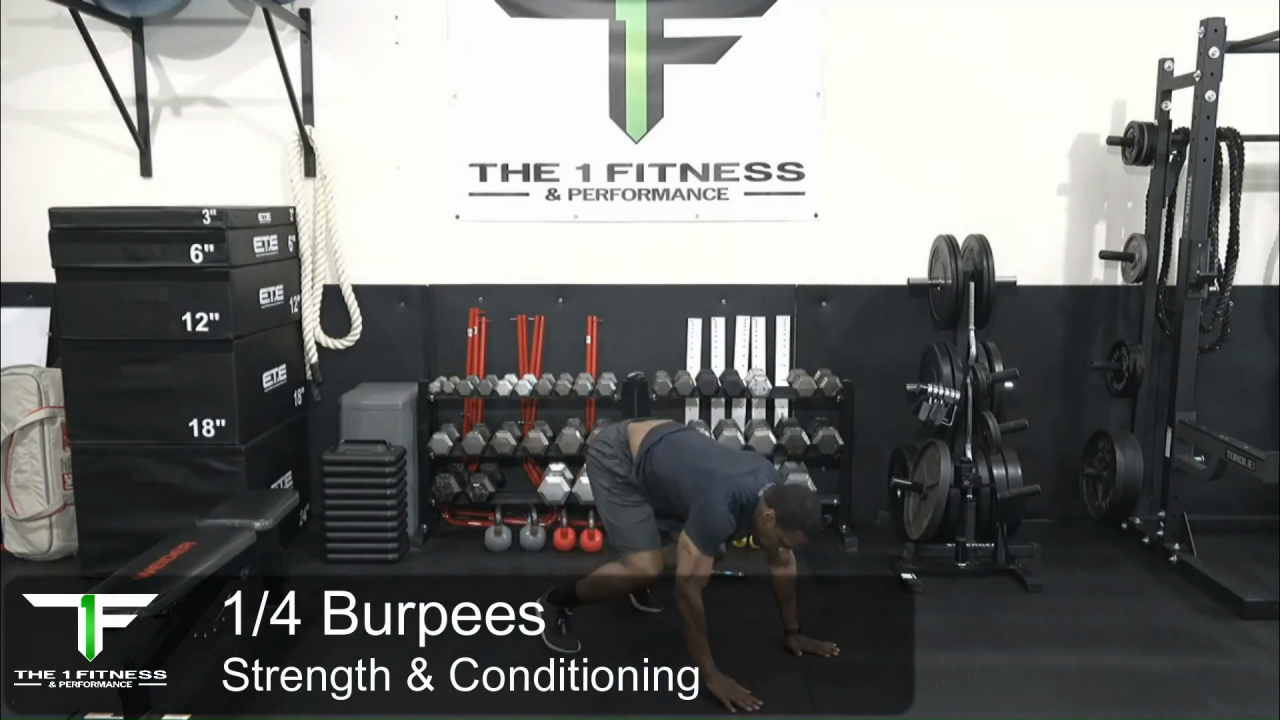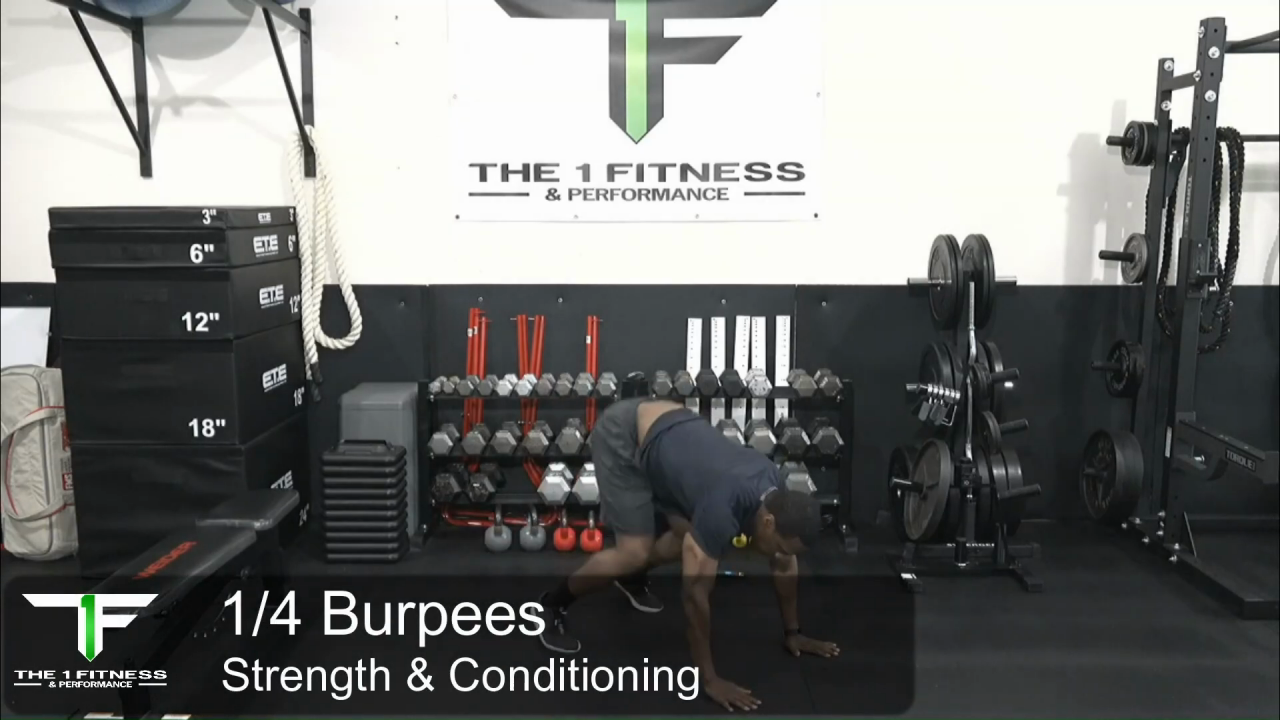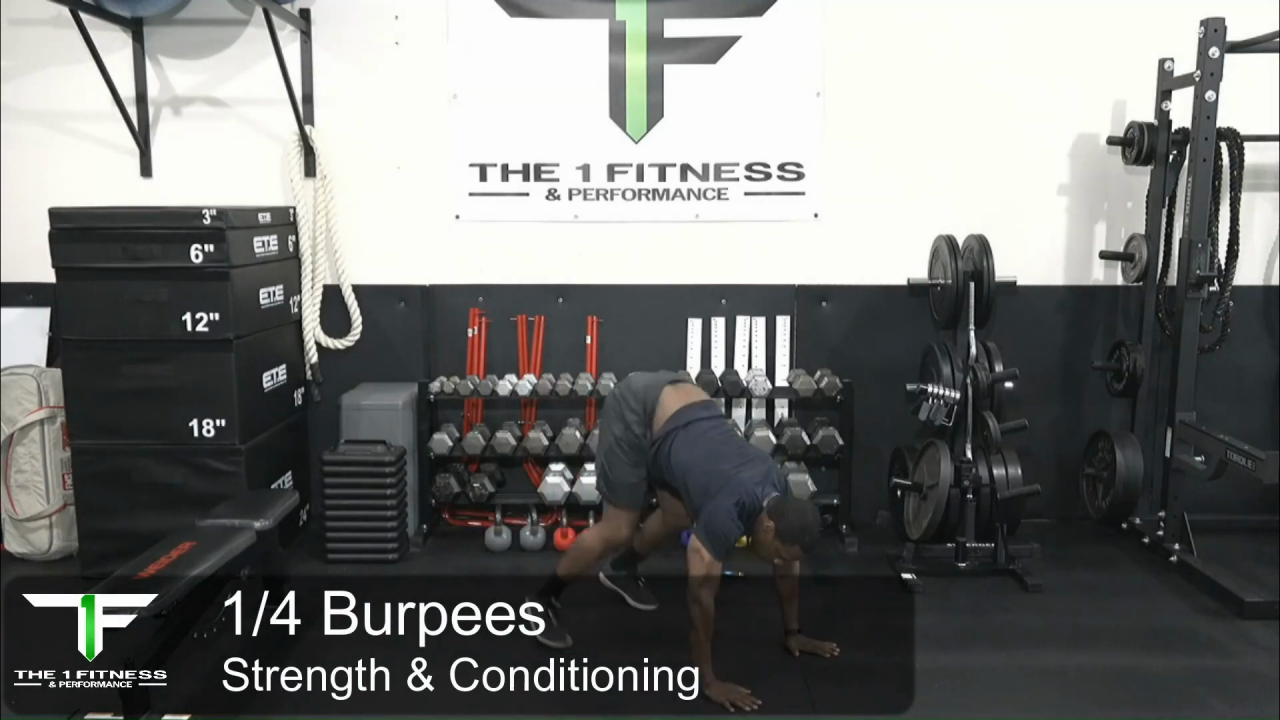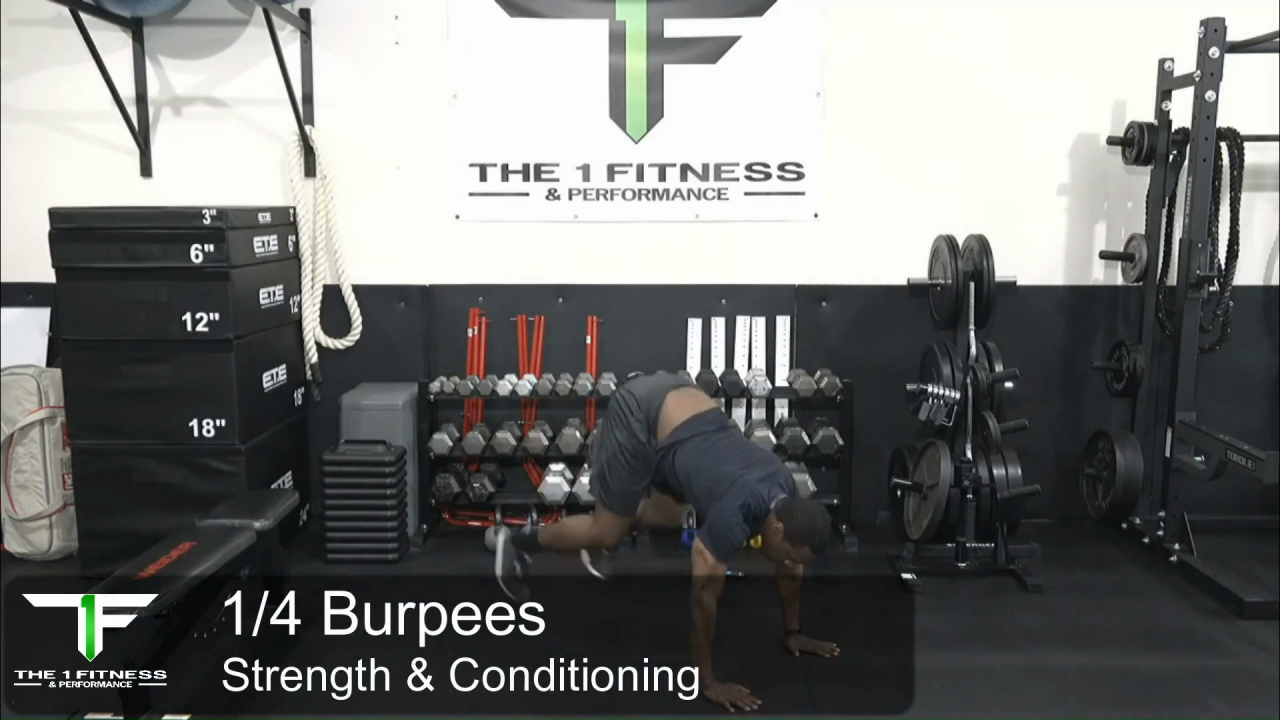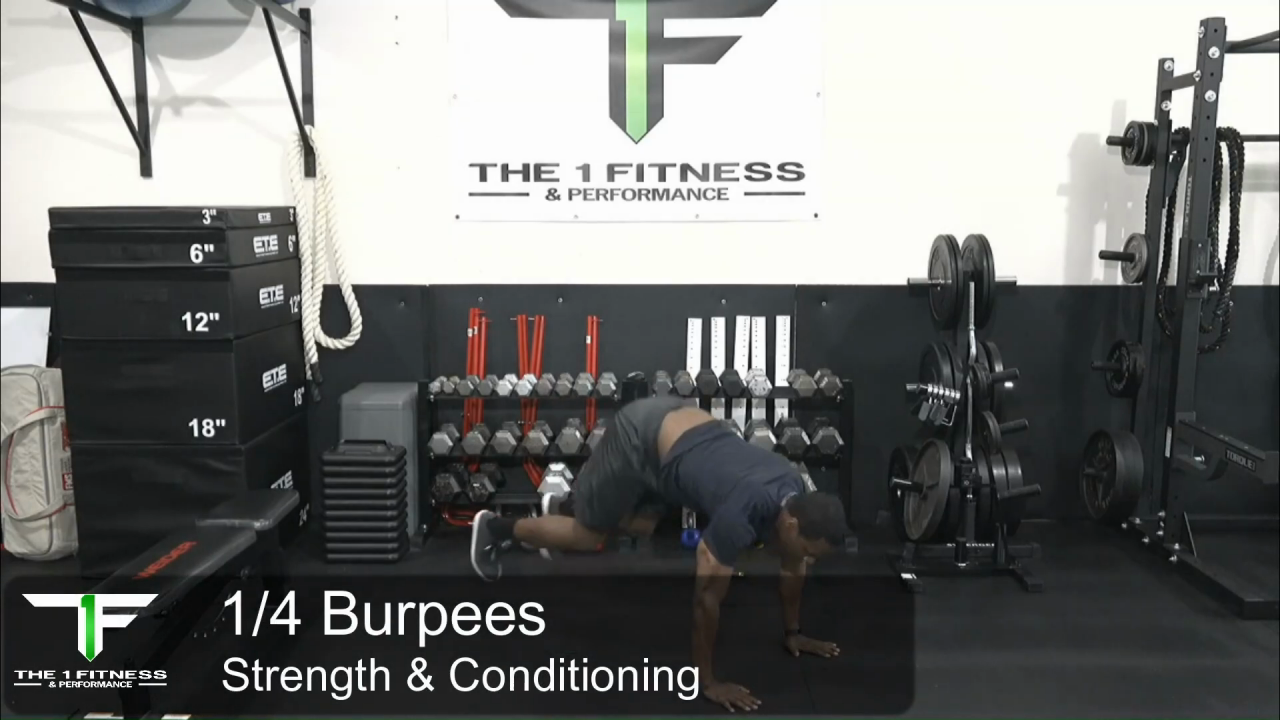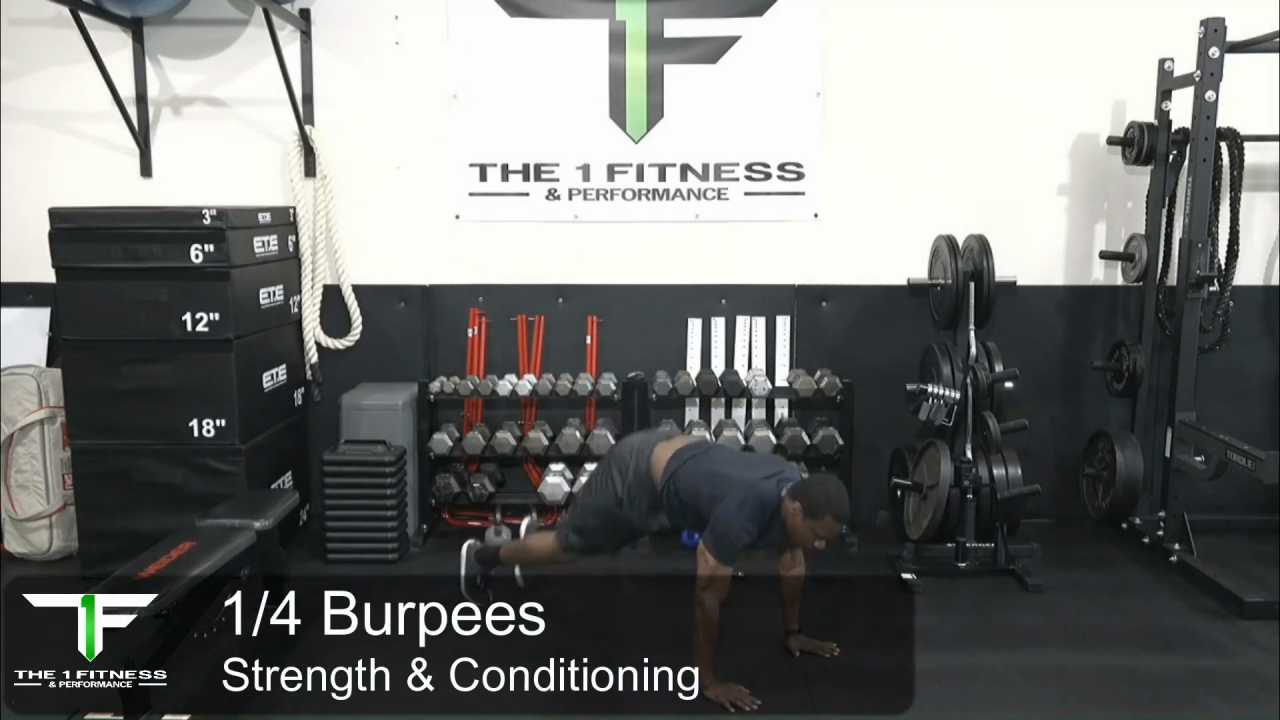
dt=0.1s
person 1, frame 1
left shoulder: (773, 491)
right shoulder: (721, 507)
left elbow: (783, 565)
right elbow: (688, 592)
left wrist: (793, 634)
right wrist: (711, 676)
left hip: (658, 441)
right hip: (617, 454)
left knee: (701, 550)
right knee: (644, 568)
left ankle: (631, 584)
right ankle: (556, 603)
person 1, frame 2
left shoulder: (775, 497)
right shoulder: (722, 509)
left elbow: (785, 566)
right elbow: (695, 593)
left wrist: (793, 633)
right wrist: (708, 680)
left hip: (664, 428)
right hip: (624, 433)
left knee: (692, 538)
right knee: (635, 554)
left ankle: (630, 579)
right ankle: (554, 603)
person 1, frame 3
left shoulder: (780, 502)
right shoulder: (730, 512)
left elbow: (788, 568)
right elbow: (701, 594)
left wrist: (793, 632)
right wrist: (707, 680)
left hip: (677, 398)
right hip: (635, 407)
left knee: (681, 517)
right knee: (620, 529)
left ankle: (623, 571)
right ankle: (545, 598)
person 1, frame 4
left shoulder: (786, 494)
right shoulder: (736, 515)
left elbow: (790, 569)
right elbow: (704, 596)
left wrist: (793, 633)
right wrist: (706, 681)
left hip: (672, 399)
right hip: (639, 412)
left knee: (669, 515)
right knee: (607, 531)
right ankle: (519, 545)
person 1, frame 5
left shoulder: (794, 495)
right shoulder: (740, 515)
left elbow: (792, 566)
right elbow: (708, 598)
left wrist: (793, 631)
right wrist: (708, 681)
left hip: (676, 417)
right hip: (643, 435)
left knee: (639, 524)
right knee: (590, 536)
left ankle: (562, 507)
right ankle: (494, 528)
person 1, frame 6
left shoulder: (795, 488)
right shoulder: (742, 512)
left elbow: (792, 563)
right elbow: (708, 599)
left wrist: (793, 632)
right wrist: (708, 681)
left hip: (667, 451)
right hip: (636, 473)
left knee: (604, 539)
right knee: (571, 546)
left ankle: (537, 529)
right ankle: (482, 555)
